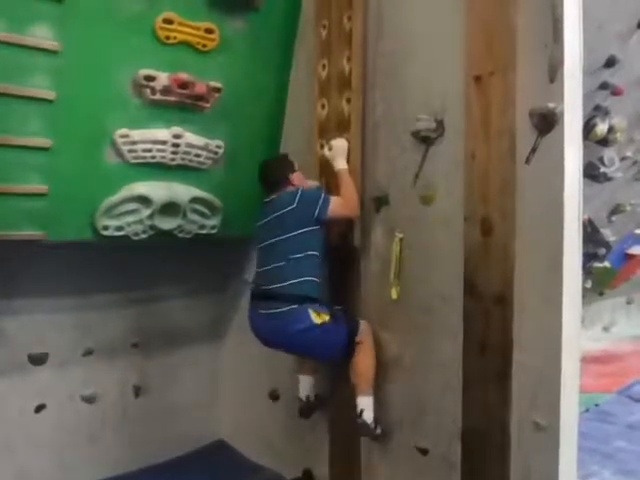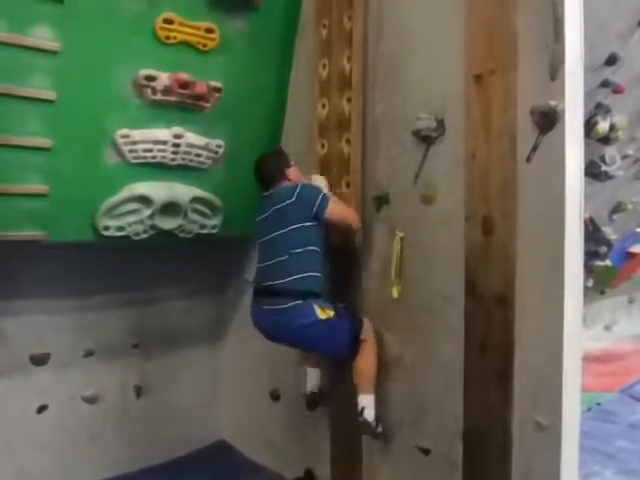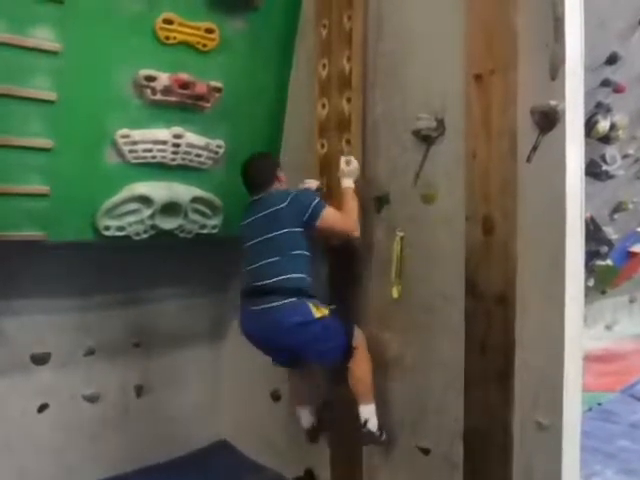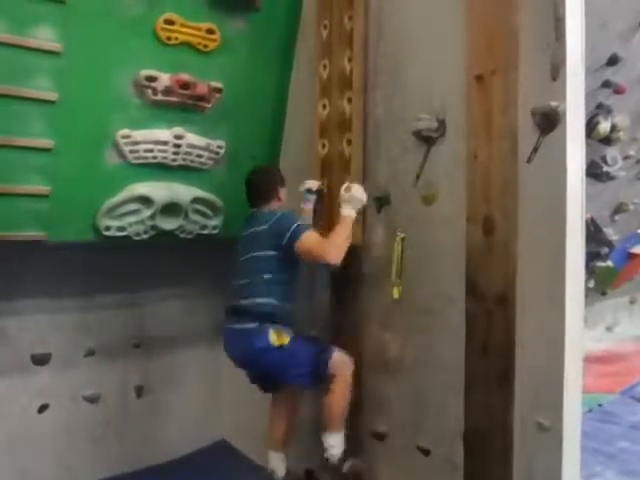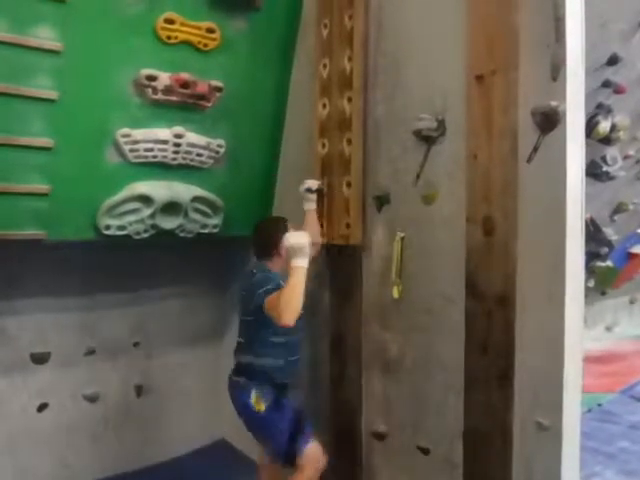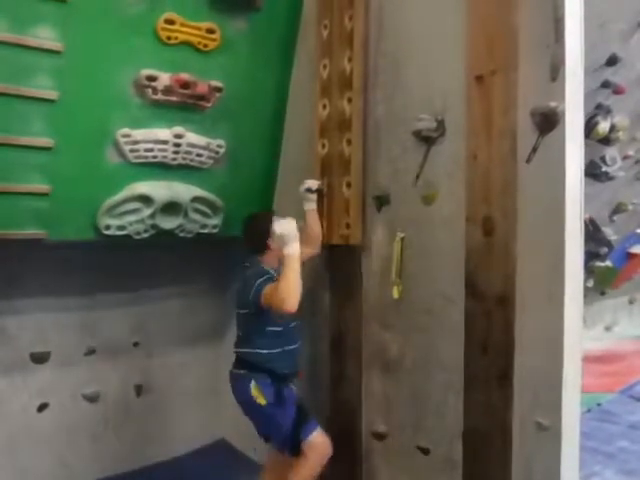
dt=0.2s
person 1, frame 1
left shoulder: (267, 212)
right shoulder: (303, 199)
right elbow: (352, 208)
left wrist: (313, 192)
right wrist: (339, 162)
left hip: (260, 319)
right hip: (292, 317)
left knee: (313, 331)
right knee: (362, 334)
left ankle: (306, 397)
right ankle: (366, 414)
person 1, frame 2
left shoulder: (264, 209)
right shoulder: (302, 194)
right elbow: (352, 221)
right wrist: (321, 192)
left hip: (263, 314)
right hip: (297, 311)
left knee: (316, 327)
right knee: (365, 334)
left ankle: (313, 387)
right ankle: (367, 413)
person 1, frame 3
left shoulder: (251, 215)
right shoulder: (295, 199)
right elbow: (351, 228)
right wrist: (347, 182)
left hip: (252, 316)
right hip: (288, 310)
left knee: (297, 360)
right knee: (356, 341)
left ankle: (308, 421)
right ankle: (369, 423)
person 1, frame 4
left shoulder: (253, 225)
right shoulder: (281, 220)
left elbow: (303, 243)
right elbow: (331, 254)
left wrist: (309, 201)
right wrist: (349, 211)
left hip: (238, 333)
right hip: (260, 334)
left knee: (287, 394)
right knee: (342, 367)
right ankle: (334, 454)
person 1, frame 5
left shoulder: (268, 272)
right shoulder: (266, 281)
left elbow: (312, 244)
right elbow: (286, 317)
left wrist: (310, 204)
right wrist: (299, 262)
left hip: (268, 387)
right hip: (259, 390)
left knee: (281, 454)
person 1, frame 6
left shoulder: (266, 270)
right shoulder: (261, 278)
left elbow: (314, 246)
right elbow: (288, 304)
left wrist: (310, 204)
right wrist: (291, 248)
left hip: (268, 382)
right hip: (261, 385)
left knee: (285, 452)
right knee: (317, 452)
